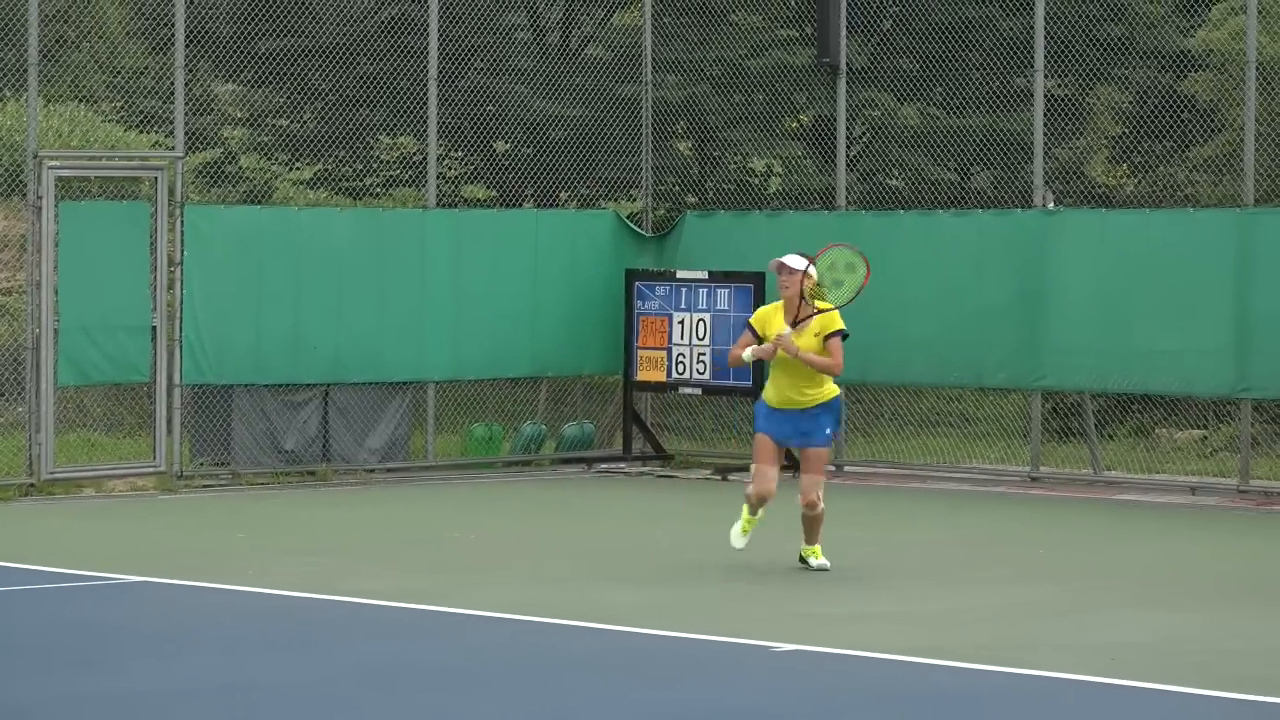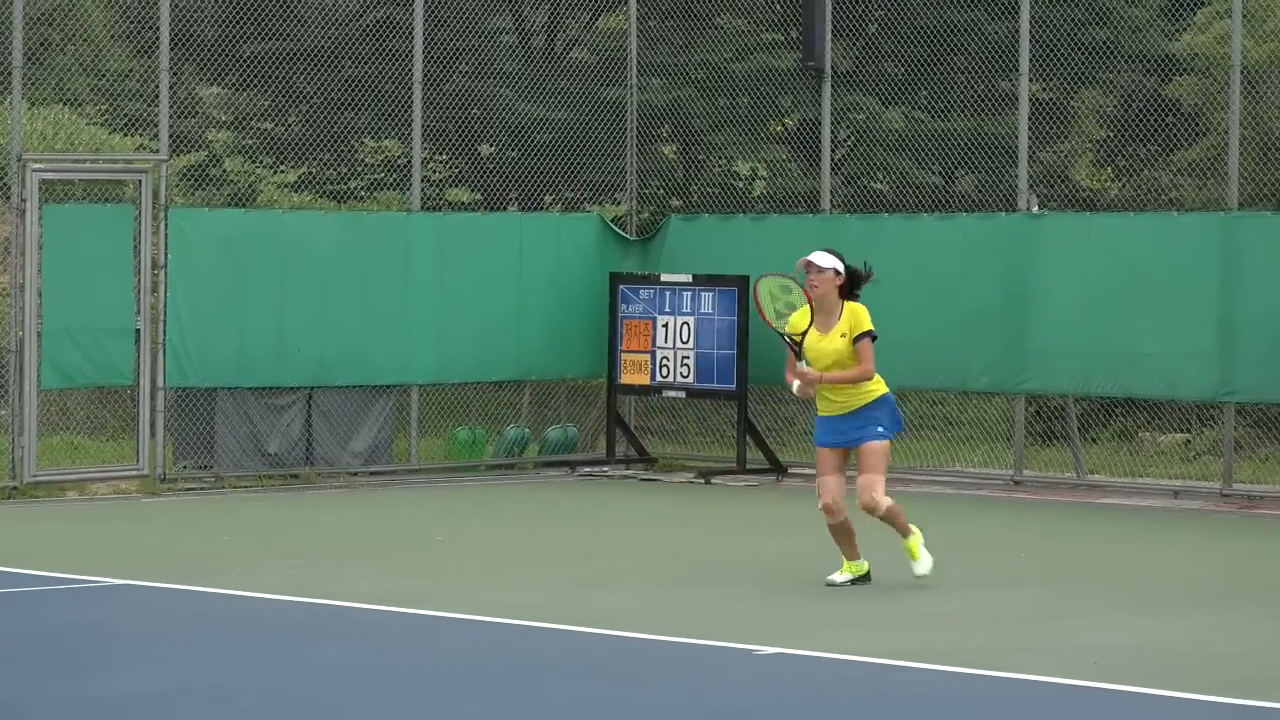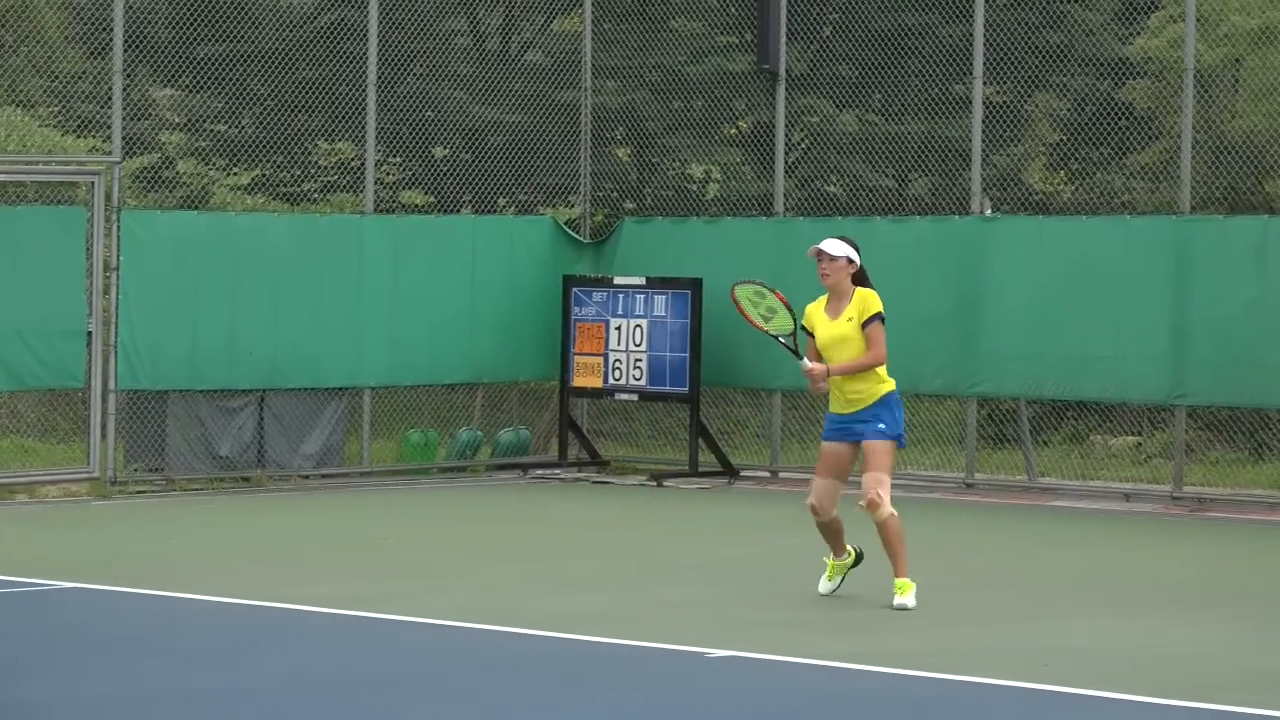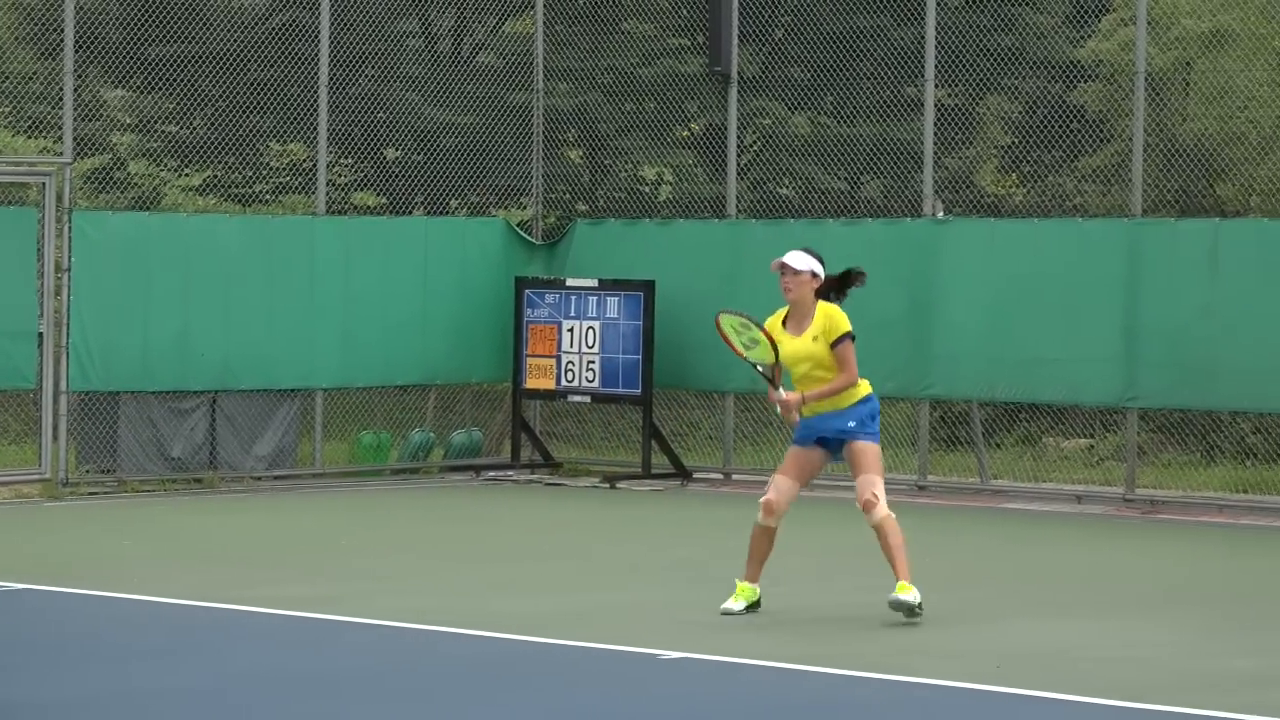
dt=0.3s
person 1, frame 1
left shoulder: (828, 317)
right shoulder: (765, 316)
left elbow: (835, 369)
right elbow: (734, 357)
left wrist: (797, 353)
right wrist: (756, 353)
left hip: (817, 410)
right hip: (774, 409)
left knee: (811, 499)
right knee: (761, 490)
left ankle: (811, 546)
right ankle: (750, 511)
person 1, frame 2
left shoulder: (856, 314)
right shoulder: (798, 321)
left elbow: (867, 371)
right elbow: (791, 372)
left wrist: (821, 378)
right wrist: (800, 385)
left hip: (870, 409)
right hip: (830, 417)
left knee: (871, 501)
right knee: (829, 503)
left ankle: (911, 536)
right ankle: (854, 565)
person 1, frame 3
left shoulder: (867, 300)
right shoulder: (813, 312)
left elbow: (878, 356)
right elbow: (814, 364)
left wrist: (830, 370)
right wrist: (815, 377)
left hip: (878, 406)
right hip: (840, 412)
left knee: (875, 499)
right knee: (819, 504)
left ankle: (903, 580)
right ankle: (843, 554)
person 1, frame 4
left shoulder: (831, 316)
right shoulder: (773, 326)
left elbow: (850, 377)
right elbow: (771, 382)
left wrist: (802, 398)
right wrist: (783, 404)
left hip: (854, 411)
right hip: (814, 421)
left knee: (870, 499)
right knee: (771, 503)
left ankle: (905, 588)
right ankle: (748, 589)
